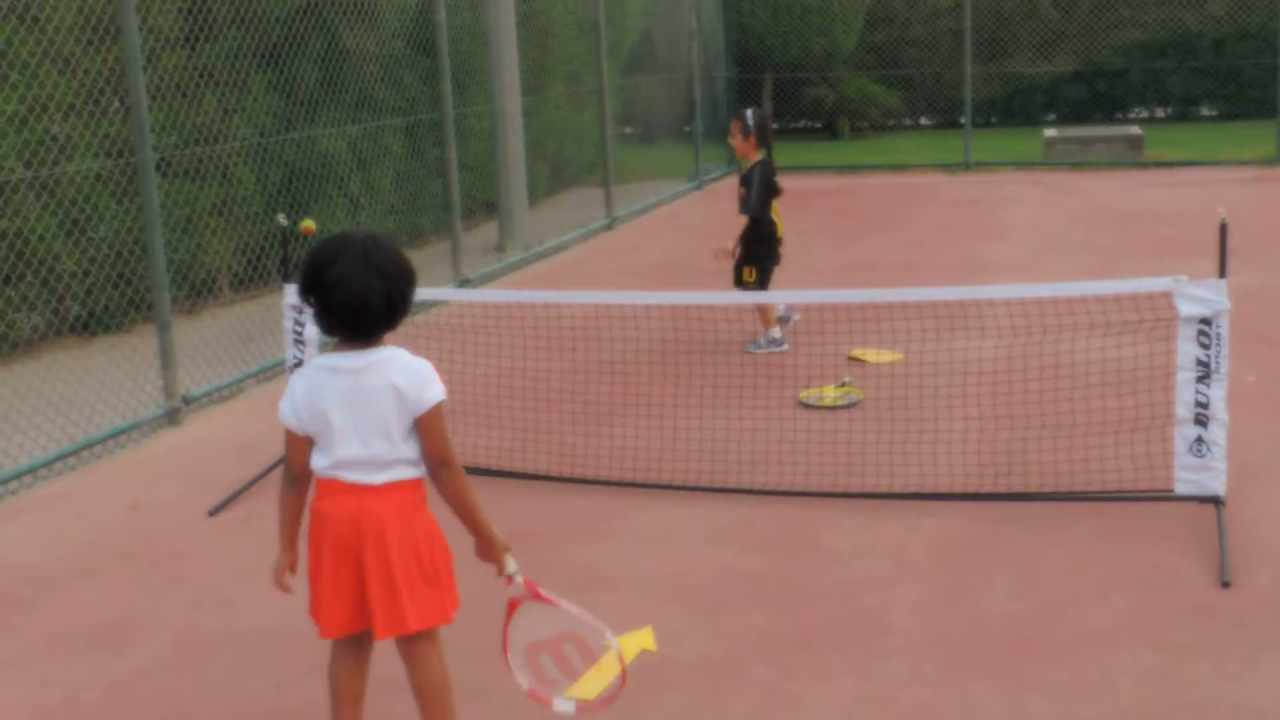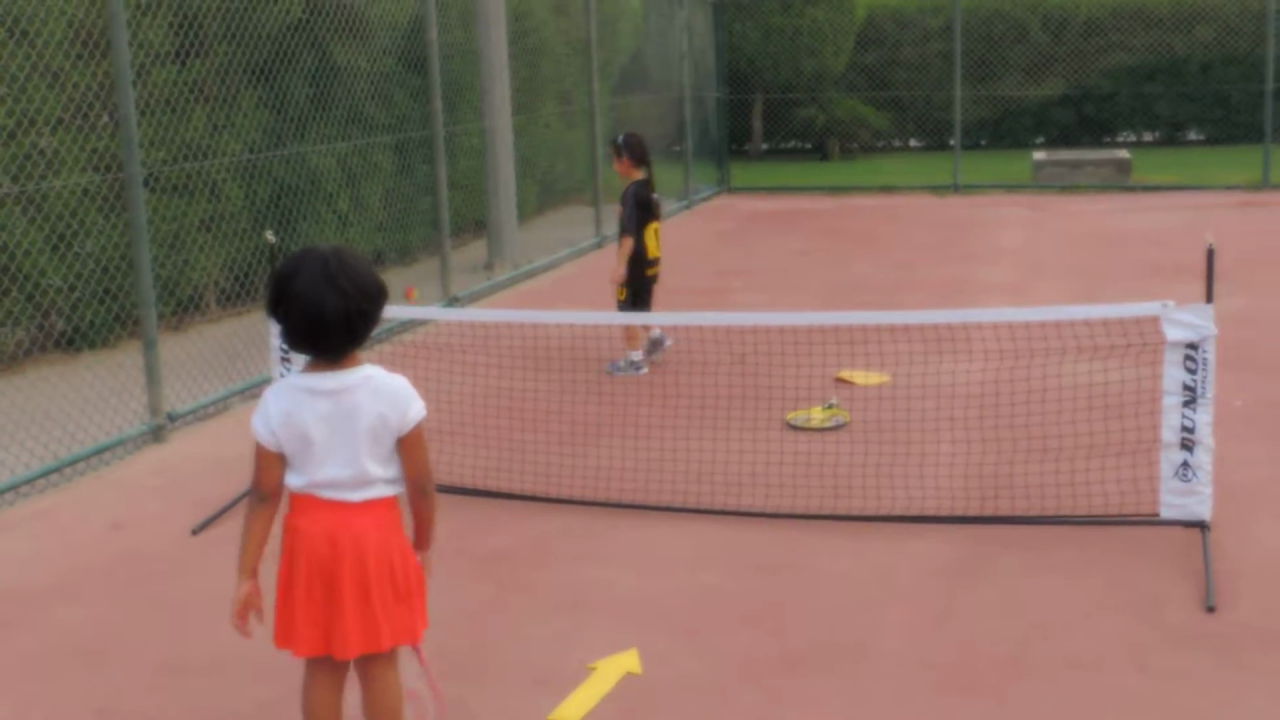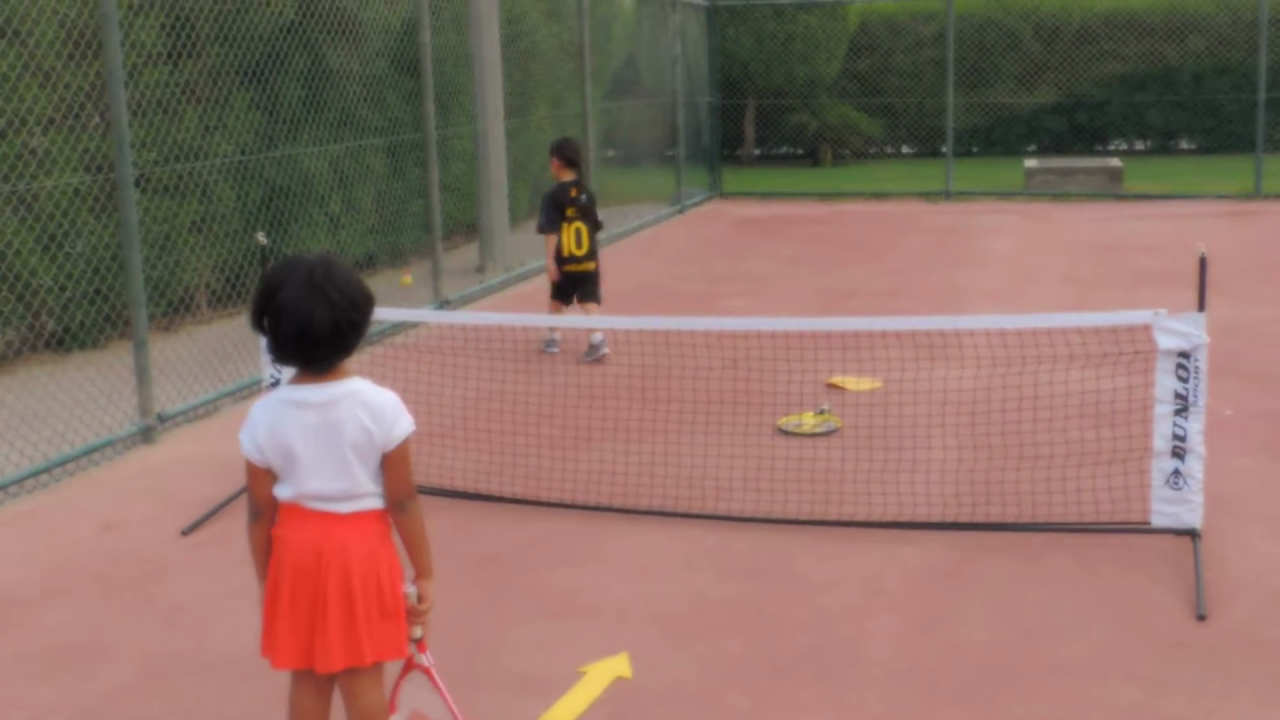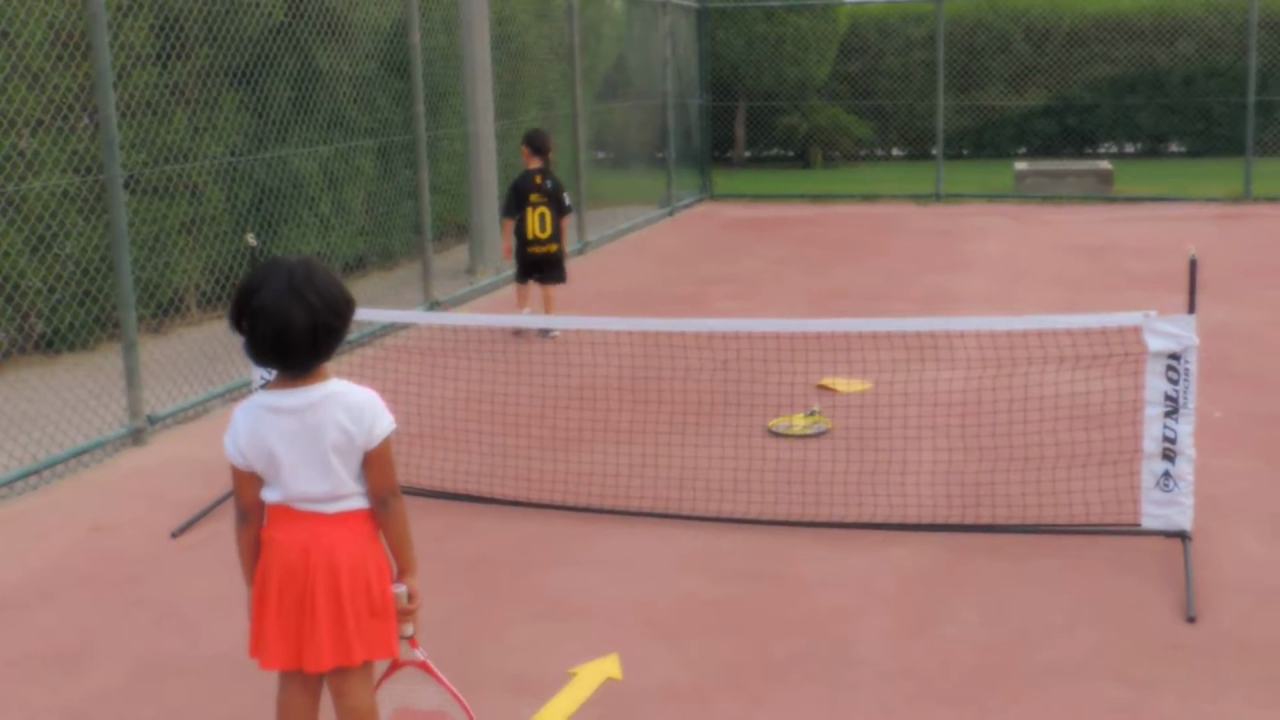
dt=0.7s
person 1, frame 1
left shoulder: (305, 382)
right shoulder: (413, 374)
left elbow: (295, 475)
right elbow: (441, 464)
left wrist: (286, 545)
right wrist: (484, 533)
left hip: (336, 517)
right hip: (399, 516)
left knee: (350, 641)
right knee: (420, 642)
person 1, frame 2
left shoulder: (279, 402)
right shoulder: (393, 392)
left elbow: (264, 496)
right elbow: (420, 484)
left wrist: (246, 575)
right wrist: (422, 549)
left hip: (312, 536)
right hip: (375, 535)
left knee: (322, 663)
right knee: (378, 662)
person 1, frame 3
left shoulder: (266, 414)
right shoulder: (380, 406)
left elbow: (261, 511)
right elbow: (402, 501)
left wrist: (265, 579)
right wrist: (423, 573)
left hip: (298, 550)
right hip: (360, 551)
left knee: (308, 675)
right knee: (362, 676)
person 1, frame 4
left shoulder: (247, 419)
right shoulder: (361, 406)
left elbow: (248, 515)
right elbow: (386, 499)
left wrist: (253, 583)
right wrist: (407, 569)
left hip: (286, 551)
right hip: (349, 550)
left knee: (295, 677)
right knee: (352, 677)
person 2, frame 1
left shoulder: (757, 172)
right shoulder: (757, 169)
left elbow: (748, 209)
left wrist: (735, 240)
right wrist: (739, 242)
left hip: (761, 240)
right hip: (763, 240)
left knee: (754, 289)
right knee: (749, 285)
left ankle: (774, 337)
right ankle: (781, 313)
person 2, frame 2
left shoulder: (632, 193)
right shoulder: (650, 190)
left elbow: (629, 233)
left wrist: (621, 263)
left hip: (636, 262)
right hip: (651, 261)
left knee: (628, 310)
right knee: (640, 306)
left ankle: (635, 359)
right ankle: (655, 336)
person 2, frame 3
left shoulder: (553, 196)
right shoulder: (587, 195)
left elbow: (551, 232)
right elbow: (595, 228)
left wrist: (550, 260)
left hip: (564, 262)
right hip: (588, 261)
left knee: (557, 300)
right knee: (589, 301)
left ankle: (553, 339)
right ankle: (597, 339)
person 2, frame 4
left shoulder: (519, 183)
right shoulder: (554, 182)
left elbow: (510, 216)
right elbow: (563, 215)
left wrist: (506, 242)
right wrist: (562, 241)
left hip: (527, 245)
right hip: (551, 244)
left knee: (522, 280)
right knee: (548, 283)
left ankle: (523, 314)
